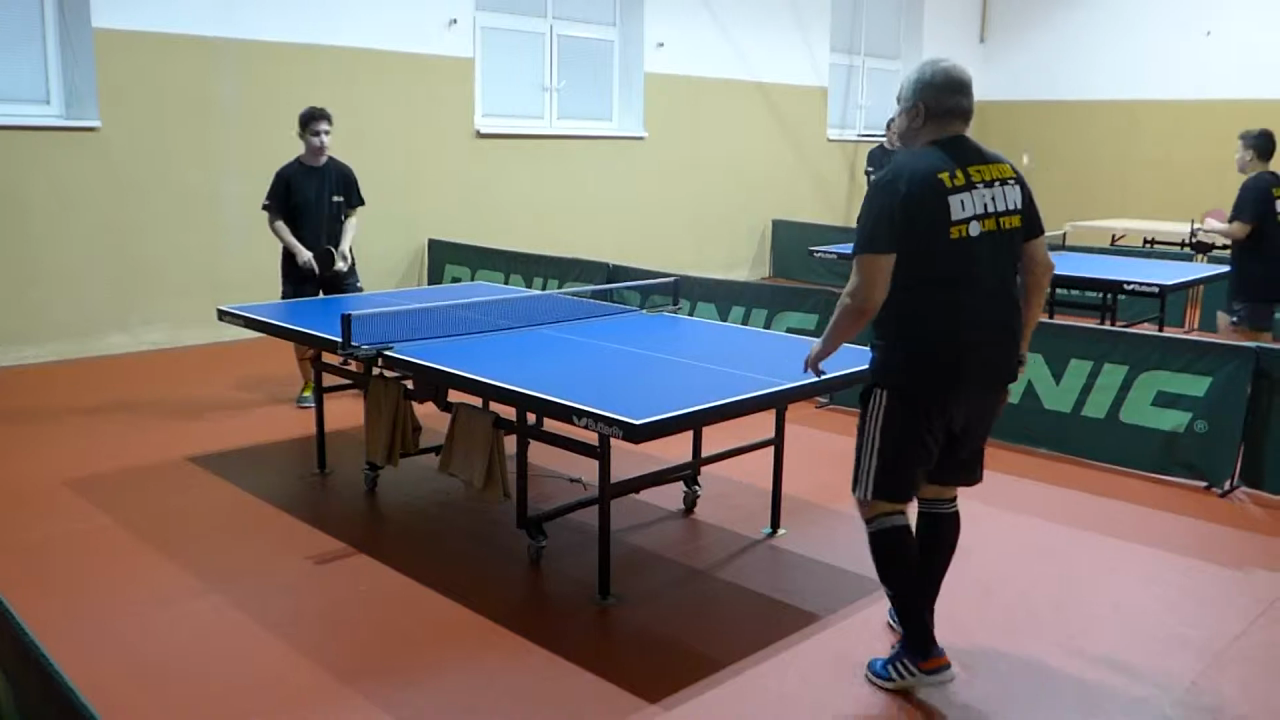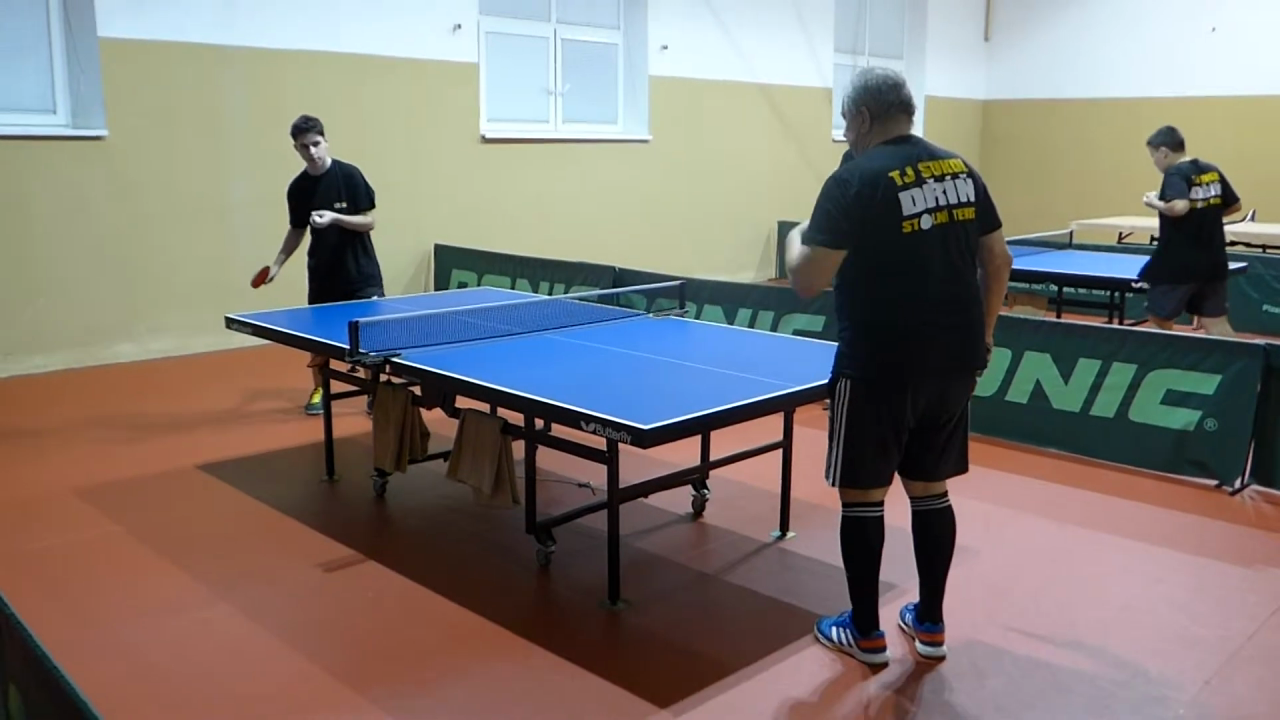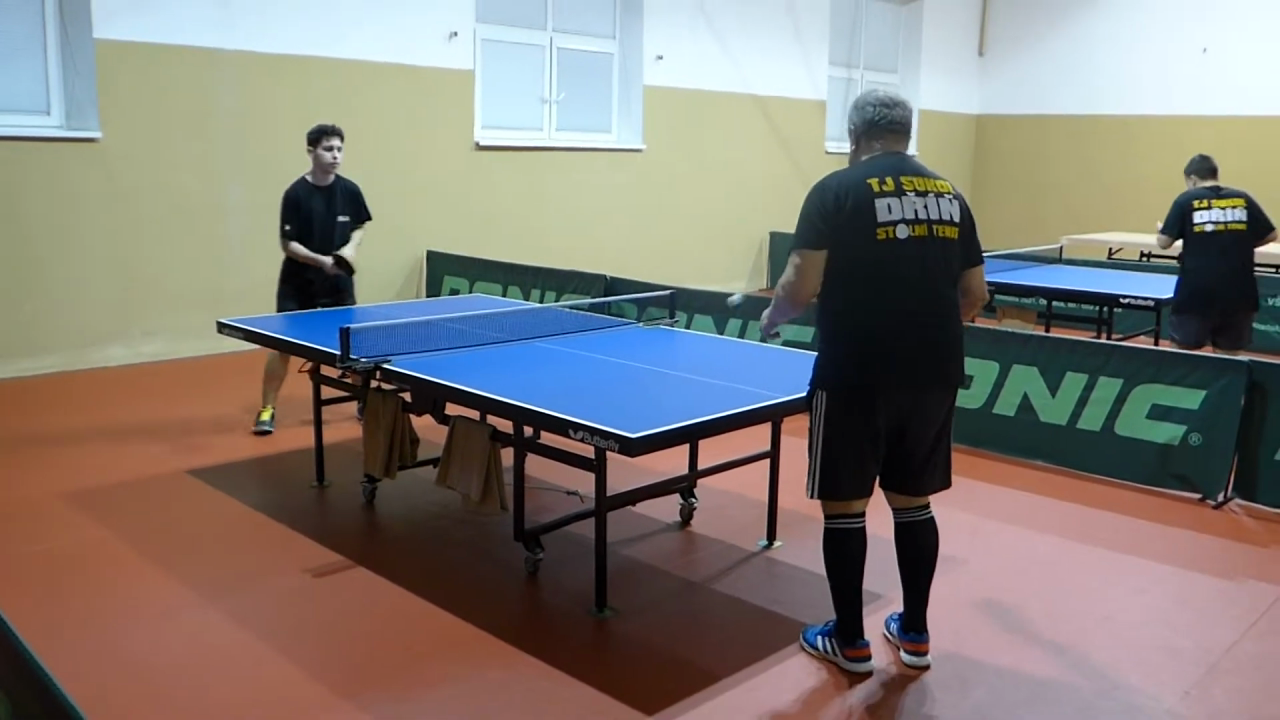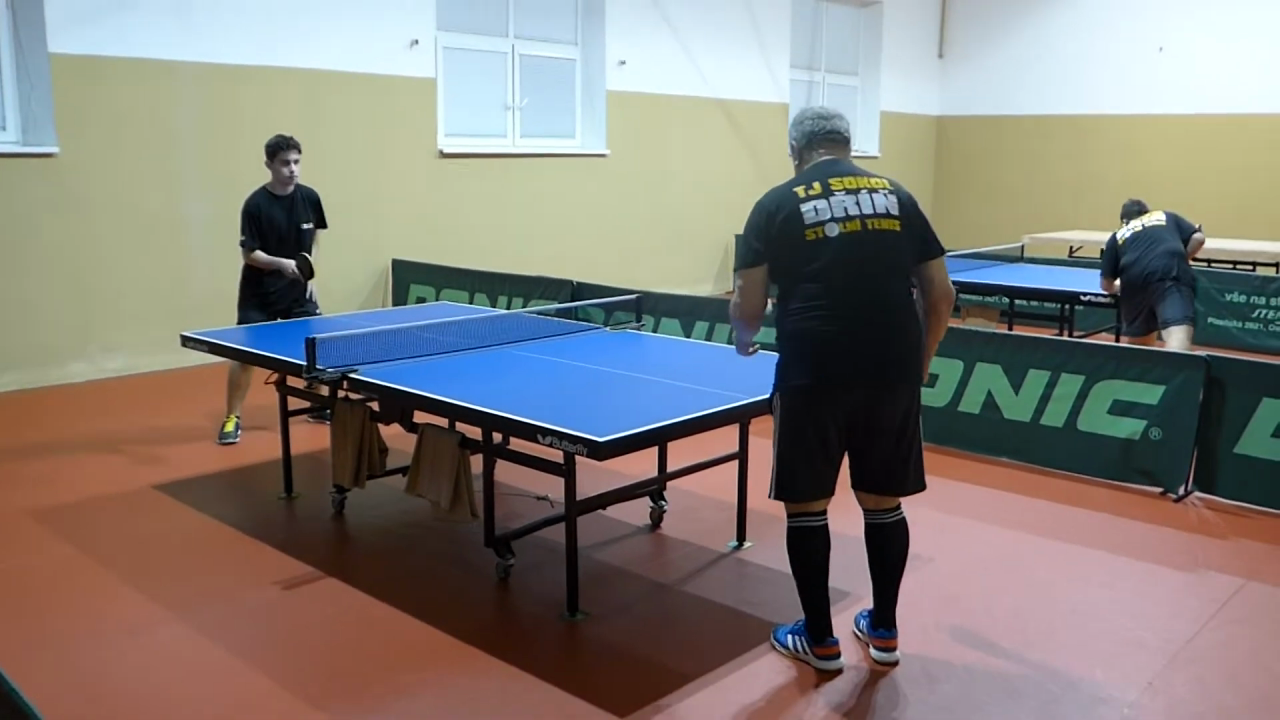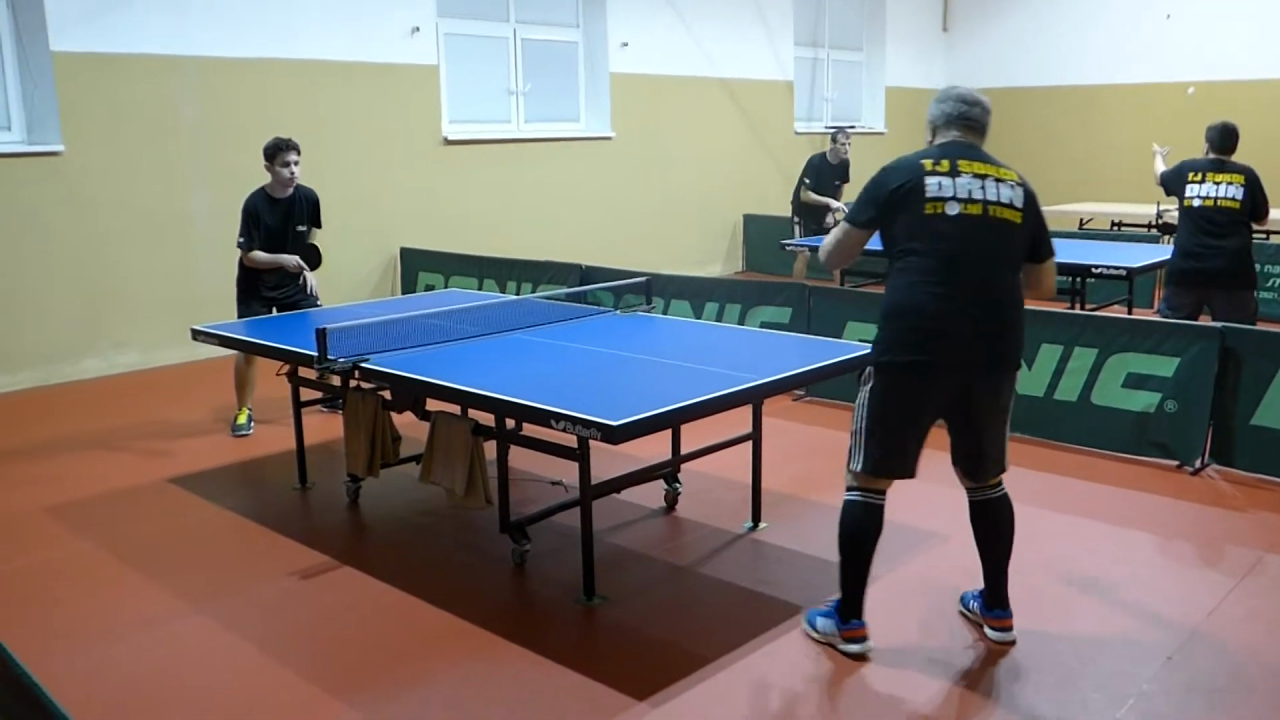
dt=1s
person 1, frame 1
left shoulder: (900, 180)
right shoulder: (1007, 175)
left elbow: (865, 295)
right elbow: (1039, 269)
left wrist: (824, 347)
right wrist: (1015, 344)
left hip: (915, 375)
right hip: (986, 371)
left knee: (882, 505)
right knee: (940, 494)
left ankle: (921, 652)
right ankle: (915, 611)
person 1, frame 2
left shoulder: (854, 180)
right shoulder: (961, 170)
left elbow: (808, 279)
right elbow: (998, 262)
left wrist: (796, 241)
right wrist: (981, 337)
left hip: (878, 367)
right hip: (951, 363)
left knee: (862, 495)
right knee: (930, 489)
left ankle: (865, 631)
right ankle: (930, 622)
person 1, frame 3
left shoulder: (836, 191)
right shoulder: (949, 195)
left elbow: (800, 288)
right elbow: (975, 294)
left wrist: (771, 316)
left hip: (856, 375)
right hip: (933, 376)
left knee: (844, 506)
right knee: (913, 501)
left ankle: (849, 641)
right ankle: (914, 632)
person 1, frame 4
left shoulder: (777, 204)
right shoulder: (896, 195)
left elbow: (748, 306)
right elbow: (941, 295)
left wrist: (744, 338)
right wrist: (920, 361)
left hip: (813, 374)
right hip: (891, 371)
left knee: (806, 504)
right knee: (882, 502)
left ankle: (819, 638)
right ankle: (883, 629)
person 1, frame 5
left shoulder: (900, 174)
right shoulder: (1018, 188)
left elbow: (834, 254)
right elbow: (1043, 286)
left wrist: (829, 247)
left hip: (911, 348)
right hip: (993, 353)
left knee: (868, 480)
right knee: (984, 479)
left ankle: (848, 619)
right ankle: (996, 607)
person 2, frame 1
left shoulder: (343, 173)
right shoulder: (287, 175)
left elbow: (351, 216)
right elbow: (274, 220)
left wrist: (345, 247)
right wrist: (298, 250)
left hip: (337, 263)
right hip: (300, 264)
right ankle: (308, 384)
person 2, frame 2
left shoulder: (349, 175)
right shoulder: (297, 188)
left elbow: (369, 222)
right elbow: (297, 230)
left wrist: (334, 218)
right wrist: (277, 264)
left hip: (360, 272)
right hip: (322, 274)
left ankle: (375, 392)
right ankle: (319, 390)
person 2, frame 3
left shoulder: (350, 190)
right shoulder: (295, 194)
left elbow: (360, 228)
right elbow: (287, 244)
left wrist: (350, 248)
right wrist: (320, 260)
left hip: (338, 283)
right hip: (298, 283)
right ankle: (267, 409)
person 2, frame 4
left shoulder: (310, 197)
right shoulder: (255, 204)
right elbow: (248, 254)
right wrist: (281, 263)
left hip: (298, 288)
right hip: (259, 292)
left ankle: (318, 406)
right ankle: (232, 419)
person 2, frame 5
left shoulder: (309, 198)
right shoulder: (255, 204)
right elbow: (248, 255)
left wrist: (308, 267)
right wrist: (282, 259)
left hip: (295, 283)
right hip: (256, 286)
left ankle: (330, 395)
right ankle: (244, 411)
person 3, frame 1
left shoulder: (1253, 186)
left elbow: (1239, 231)
left wrist: (1214, 226)
left hip: (1255, 276)
left knee: (1256, 337)
right knee: (1227, 324)
person 3, frame 2
left shoulder: (1175, 174)
right shoulder: (1212, 171)
left elbow: (1179, 207)
right elbow: (1235, 206)
left wrist: (1155, 203)
left hip: (1177, 265)
right hip: (1212, 263)
left knee: (1159, 321)
right knee: (1217, 325)
person 3, frame 3
left shoulder: (1186, 200)
right shoulder: (1243, 199)
left elbow: (1164, 242)
right elbow: (1270, 235)
left wrist: (1163, 229)
left hip: (1196, 291)
right hip: (1239, 292)
right knee: (1229, 356)
person 3, frame 4
left shoulder: (1117, 235)
right shoulder: (1167, 216)
left elbow: (1106, 284)
right elbow: (1198, 238)
left wrist: (1117, 288)
left hip: (1134, 278)
right hip: (1171, 274)
left knee: (1140, 344)
right knee: (1178, 342)
person 3, frame 5
left shoulder: (1187, 169)
right shoulder: (1247, 176)
left elbow: (1161, 177)
right elbow: (1262, 220)
left wrist: (1158, 155)
left hip: (1187, 268)
right hip: (1233, 271)
